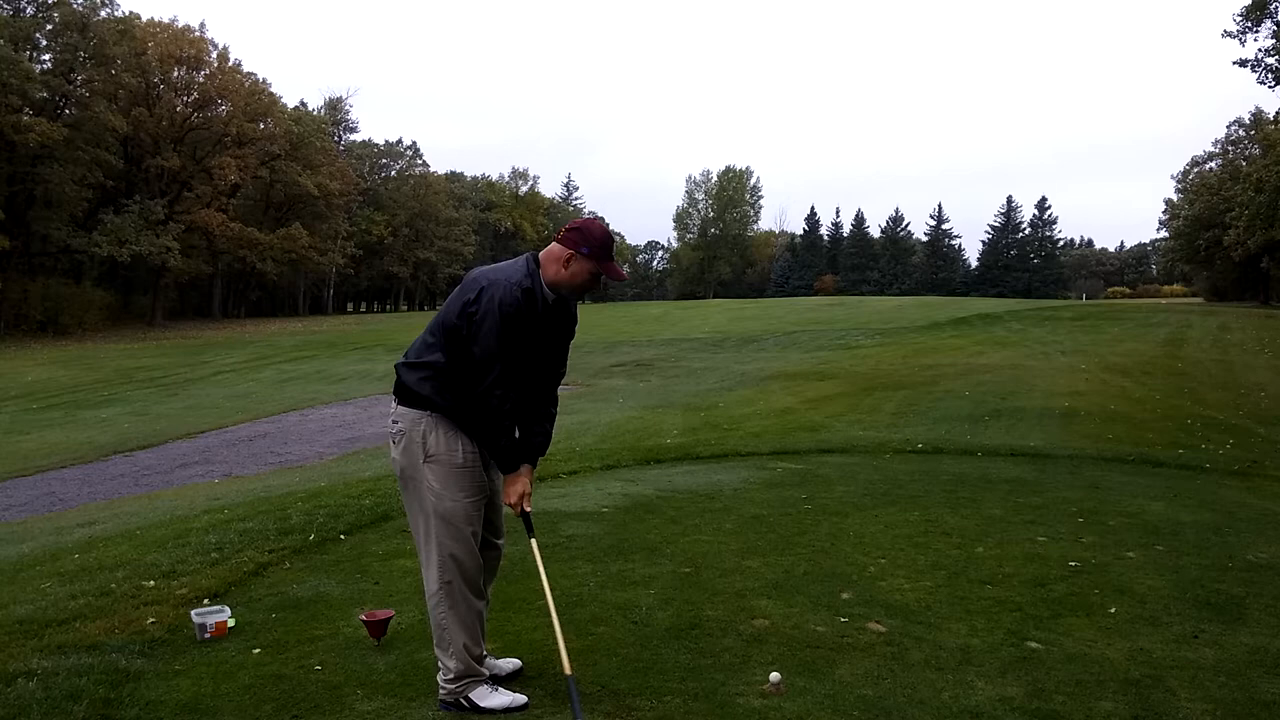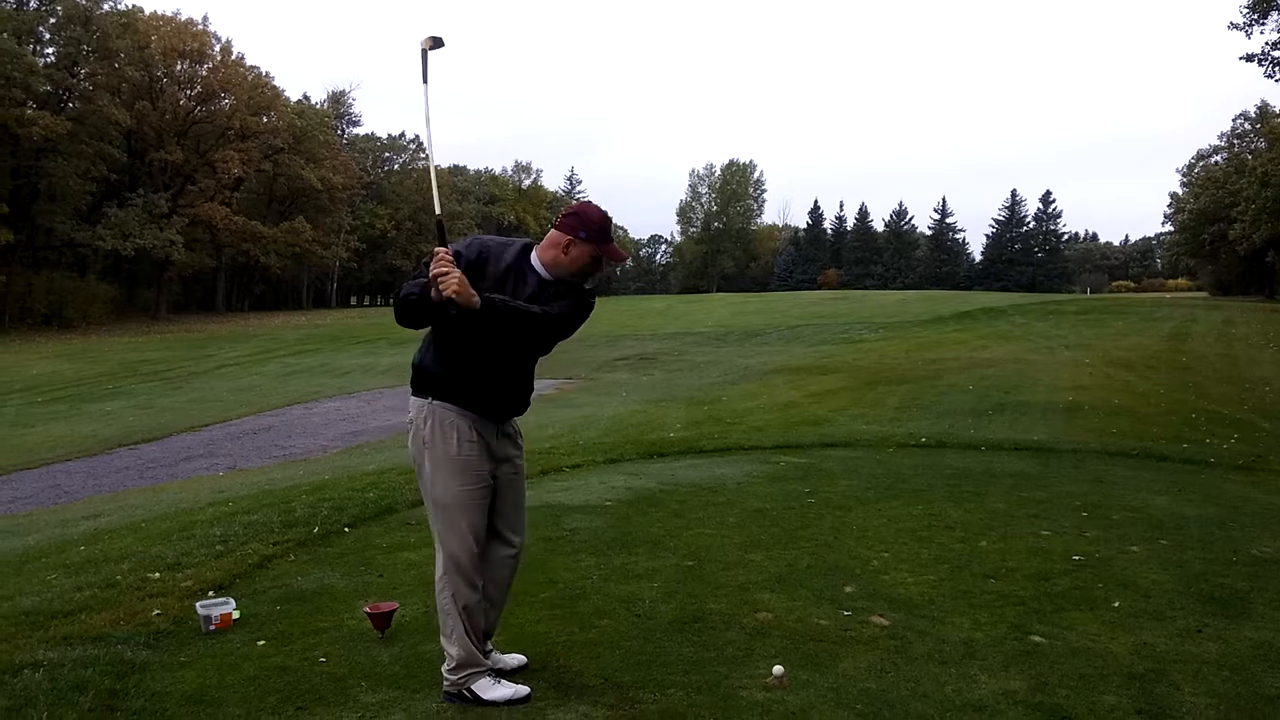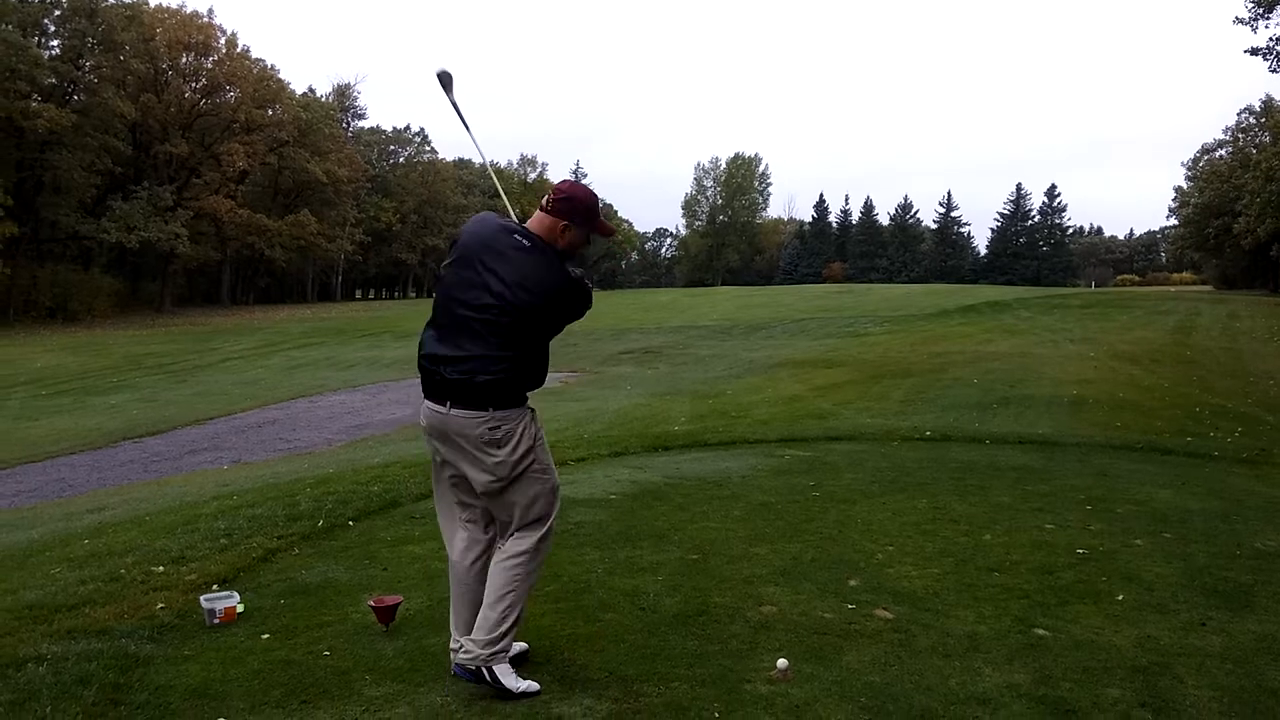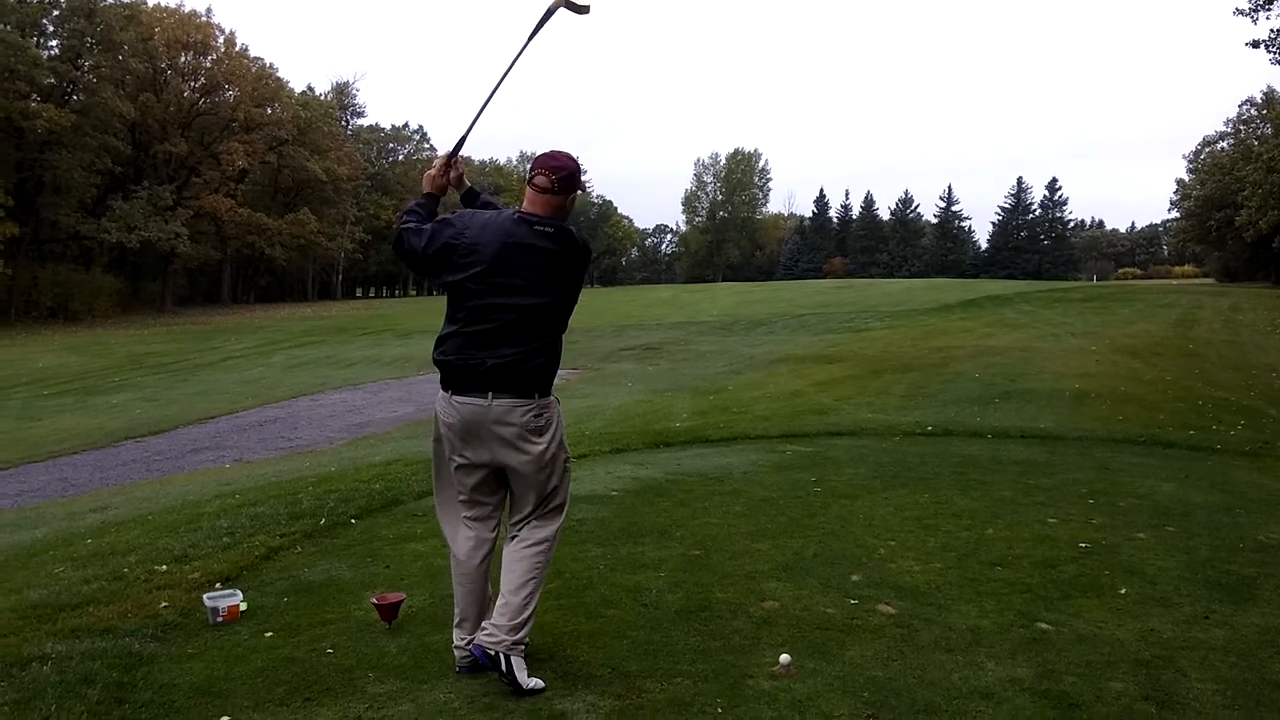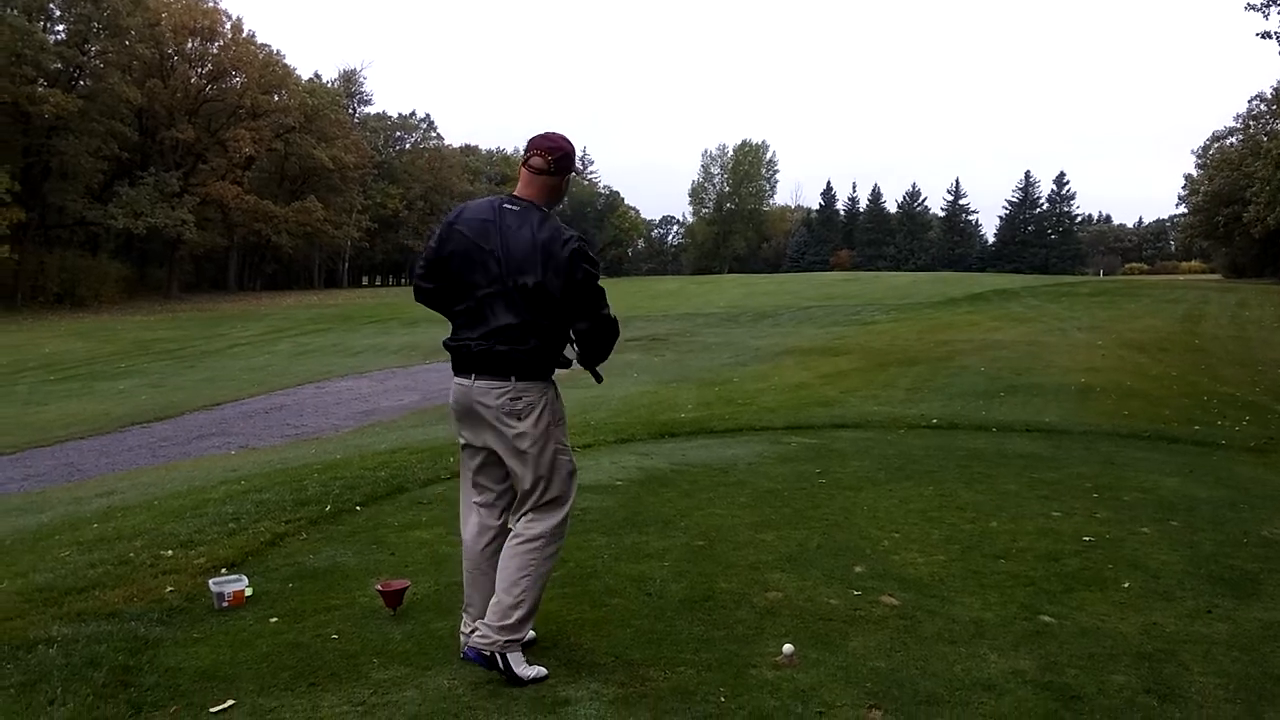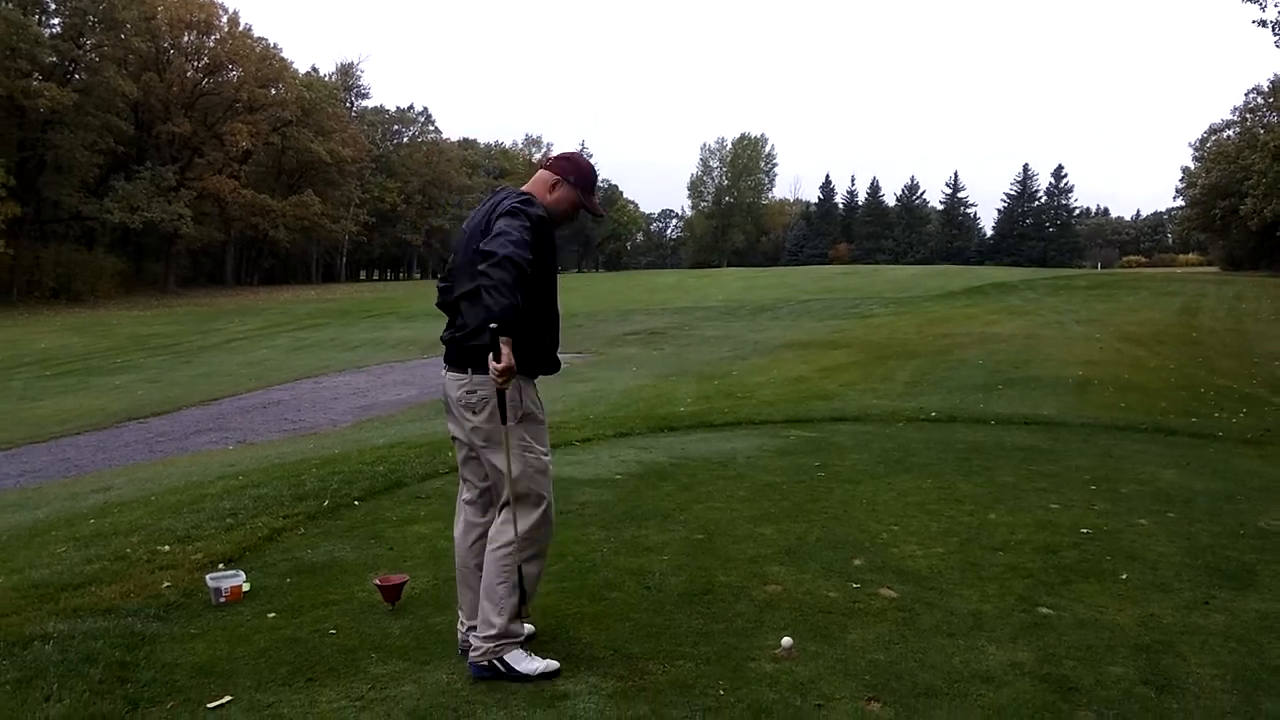
dt=0.5s
person 1, frame 1
left shoulder: (561, 312)
right shoulder: (505, 290)
left elbow: (542, 390)
right elbow: (489, 385)
left wrist: (527, 462)
right wrist: (509, 467)
left hip: (473, 427)
right hip: (430, 422)
left knee: (485, 546)
right knee: (454, 555)
left ankle: (469, 655)
right ankle: (459, 683)
person 1, frame 2
left shoulder: (574, 298)
right shoulder: (482, 255)
left elbow: (531, 324)
right elbow: (407, 309)
left wrist: (475, 302)
right wrist: (435, 292)
left hip: (499, 421)
right hip: (445, 414)
left knee: (505, 543)
right knee: (461, 547)
left ankle: (476, 648)
right ankle: (464, 674)
person 1, frame 3
left shoulder: (477, 229)
right shoulder: (566, 286)
left wrist: (519, 229)
left hip: (438, 403)
right hip: (494, 416)
left knee: (468, 525)
right knee: (524, 528)
left ankle: (467, 645)
right ankle: (485, 651)
person 1, frame 4
left shoulder: (468, 230)
right shoulder: (574, 252)
left elbow: (408, 245)
left wrist: (430, 194)
right wrist: (469, 193)
left hip: (458, 401)
right hip: (525, 407)
left knee: (469, 523)
right knee: (536, 524)
left ankle: (469, 643)
right ankle: (501, 639)
person 1, frame 5
left shoulder: (462, 219)
right shoulder: (562, 244)
left elbow: (426, 286)
right elbow: (596, 327)
right wrist: (590, 359)
left hip: (467, 383)
right hip: (522, 390)
left knee: (484, 508)
right knee: (542, 513)
left ankle: (478, 627)
right ankle: (497, 638)
person 1, frame 6
left shoulder: (489, 212)
right shoulder: (523, 212)
left elbow: (449, 291)
right elbow: (501, 265)
right wrist: (504, 339)
left hip: (465, 373)
right hip: (497, 378)
left knee: (478, 503)
right knee: (525, 504)
left ankle: (477, 627)
right ankle: (493, 644)
